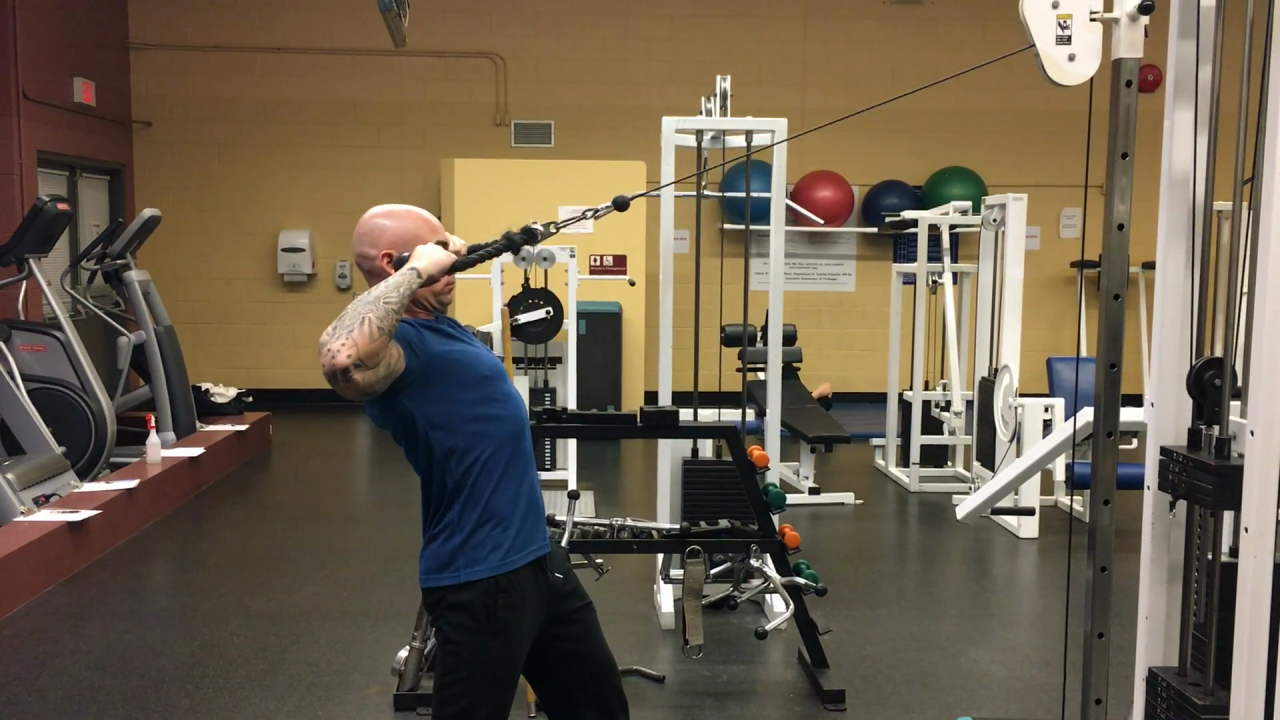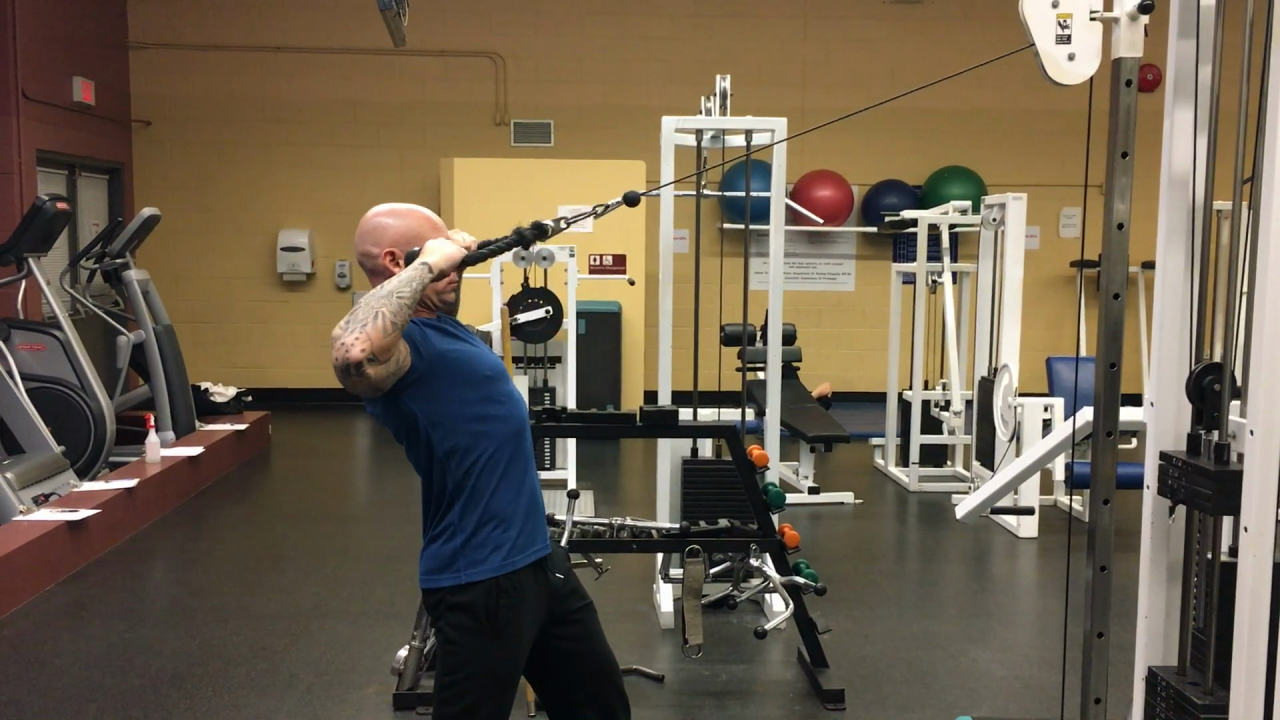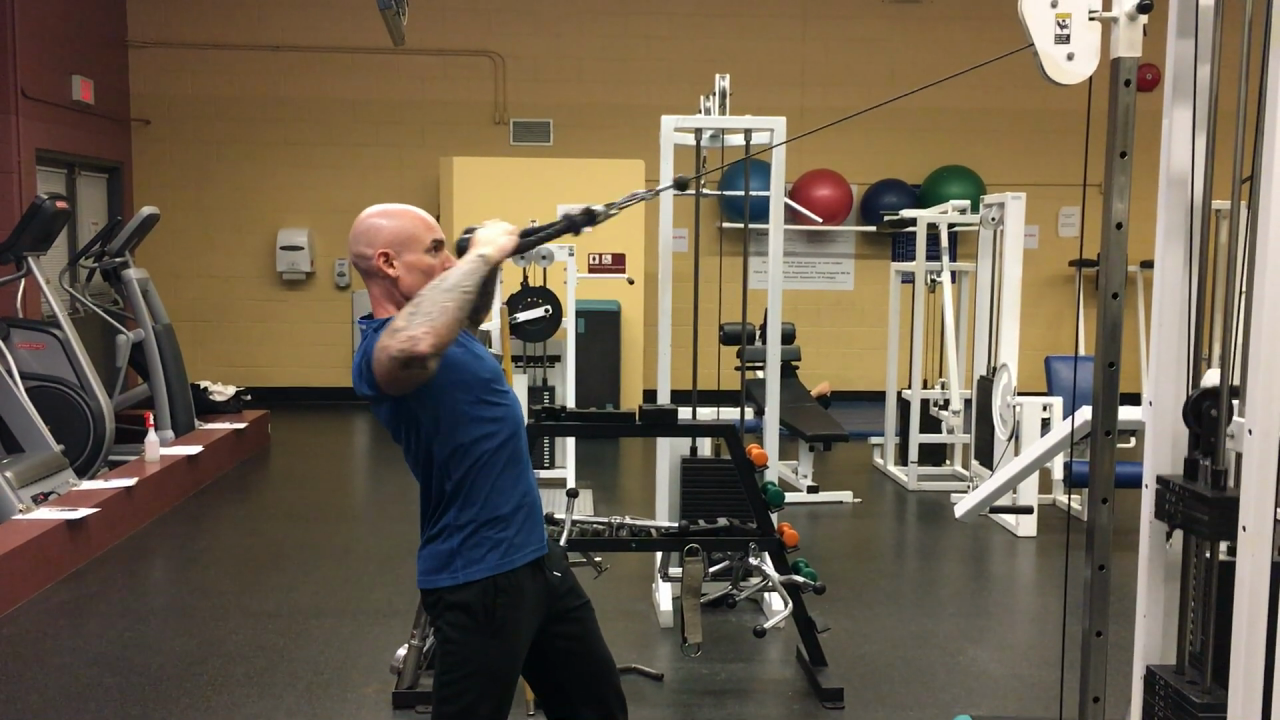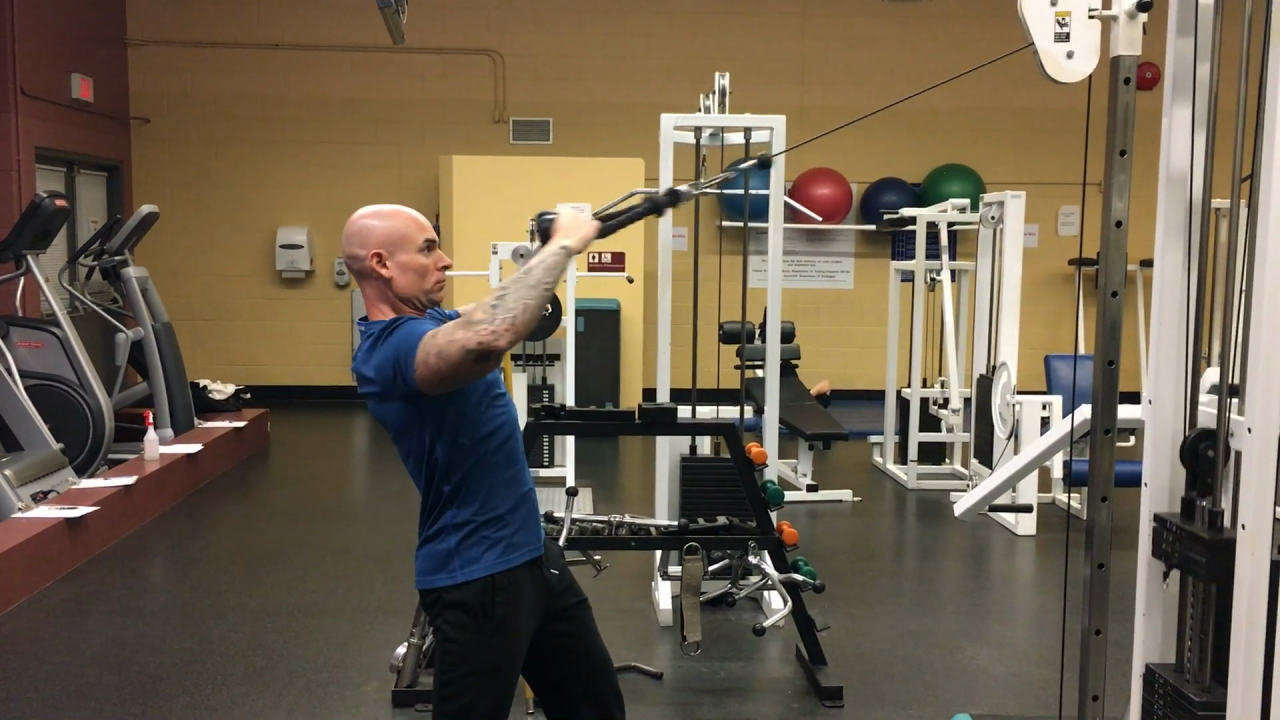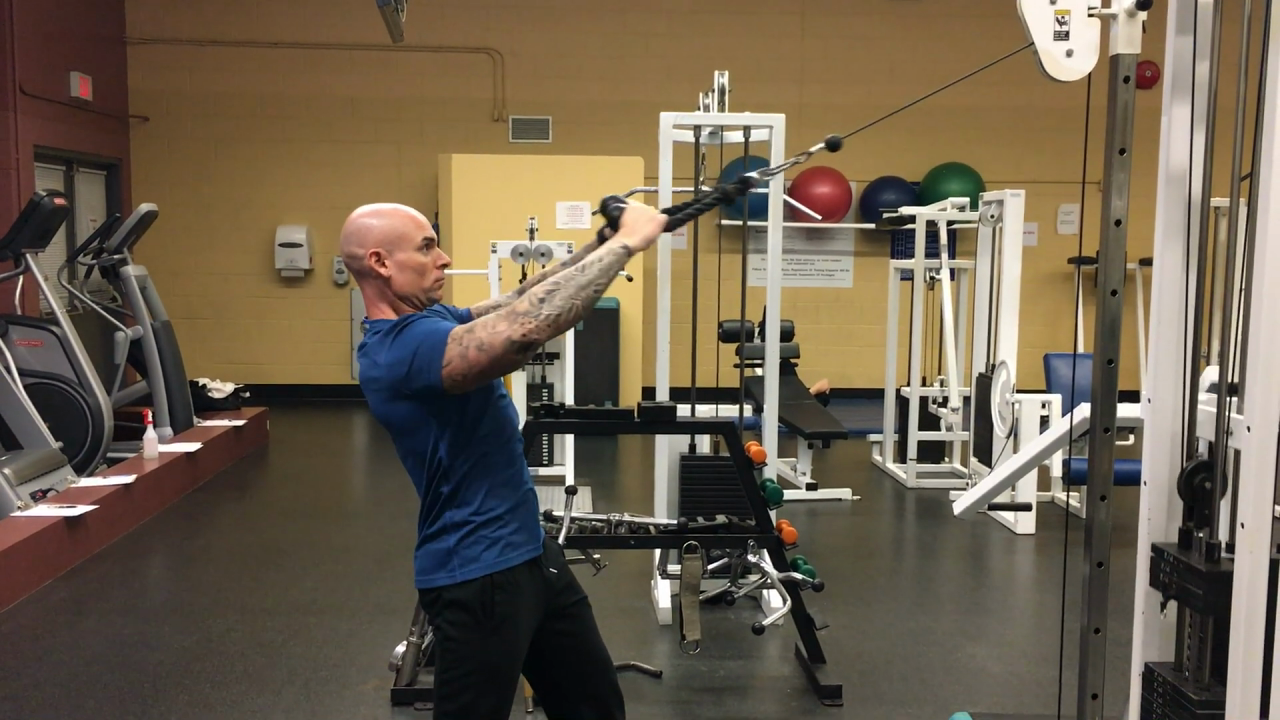
dt=0.2s
person 1, frame 1
left shoulder: (432, 326)
right shoulder: (391, 345)
right elbow: (340, 359)
left wrist: (447, 258)
right wrist: (417, 271)
left hip: (535, 555)
right hip: (481, 577)
person 1, frame 2
left shoulder: (429, 325)
right shoulder: (388, 342)
right elbow: (352, 353)
left wrist: (454, 259)
right wrist: (431, 264)
left hip: (536, 555)
right hip: (483, 577)
person 1, frame 3
left shoulder: (416, 327)
right shoulder: (389, 345)
left elbow: (465, 315)
right elbow: (419, 345)
left wrist: (487, 258)
right wrist: (481, 255)
left hip: (532, 553)
right hip: (480, 575)
person 1, frame 4
left shoulder: (421, 324)
right shoulder: (393, 349)
left elbow: (491, 314)
right elbow: (492, 337)
left wrist: (562, 246)
right wrist: (560, 247)
left hip: (528, 551)
right hip: (477, 575)
person 1, frame 5
left shoulder: (427, 322)
right shoulder: (403, 350)
left elbow: (517, 302)
right elbow: (527, 327)
left wrist: (601, 243)
right wrist: (625, 244)
left hip: (528, 551)
right hip: (477, 575)
